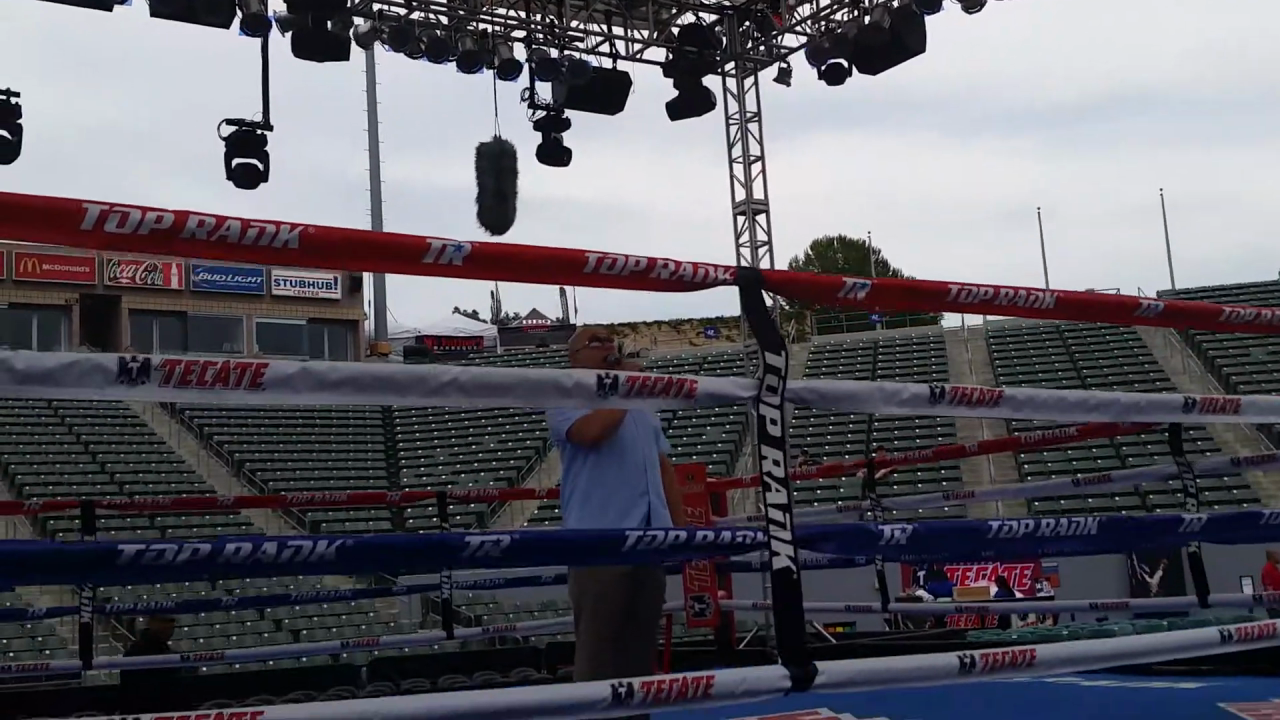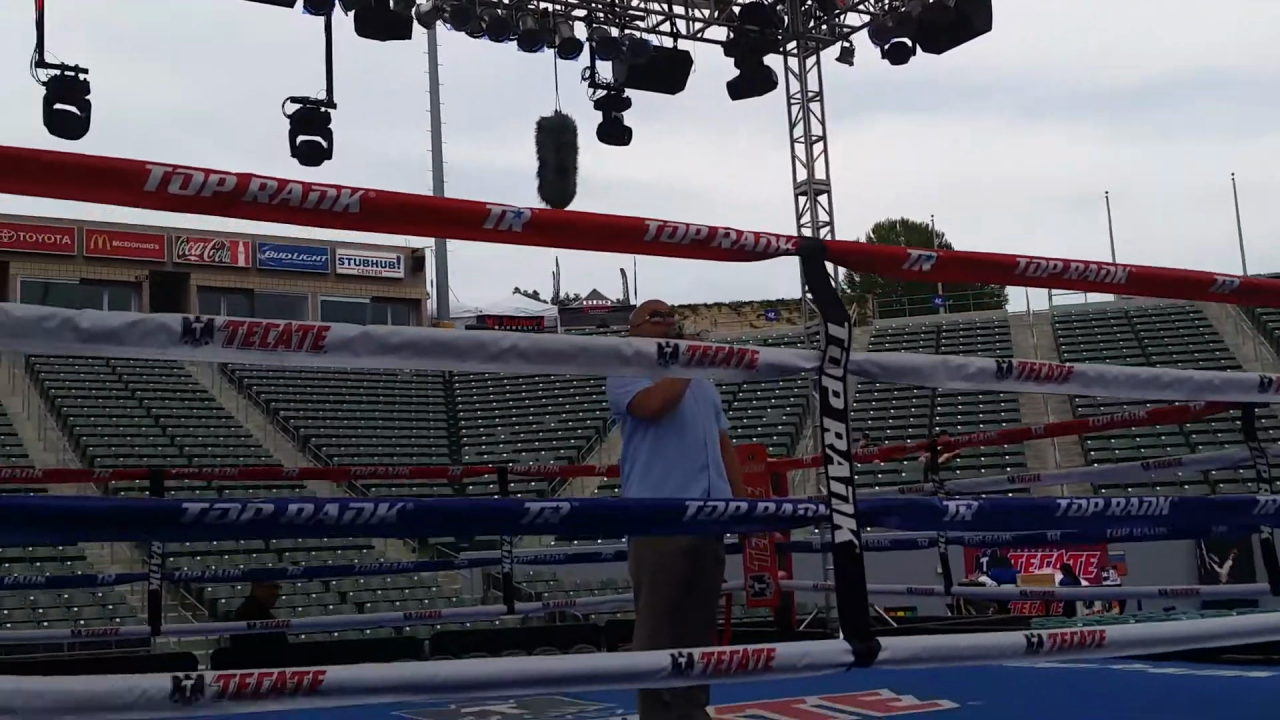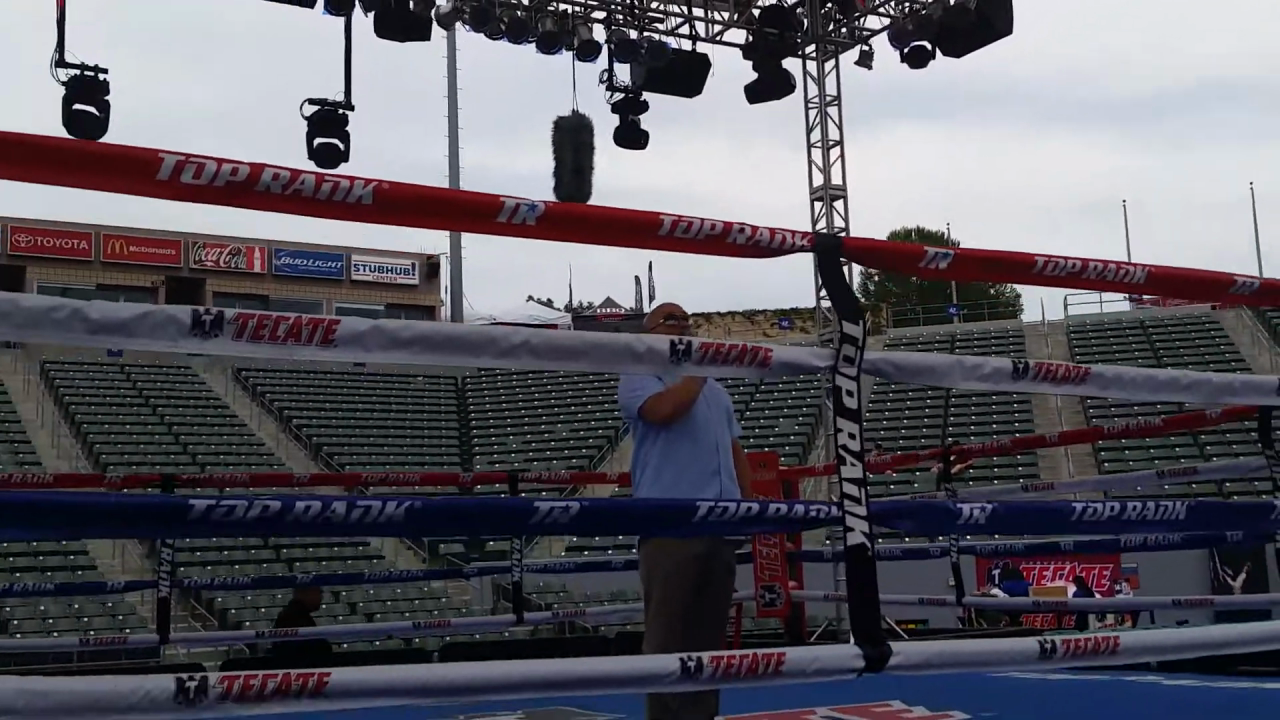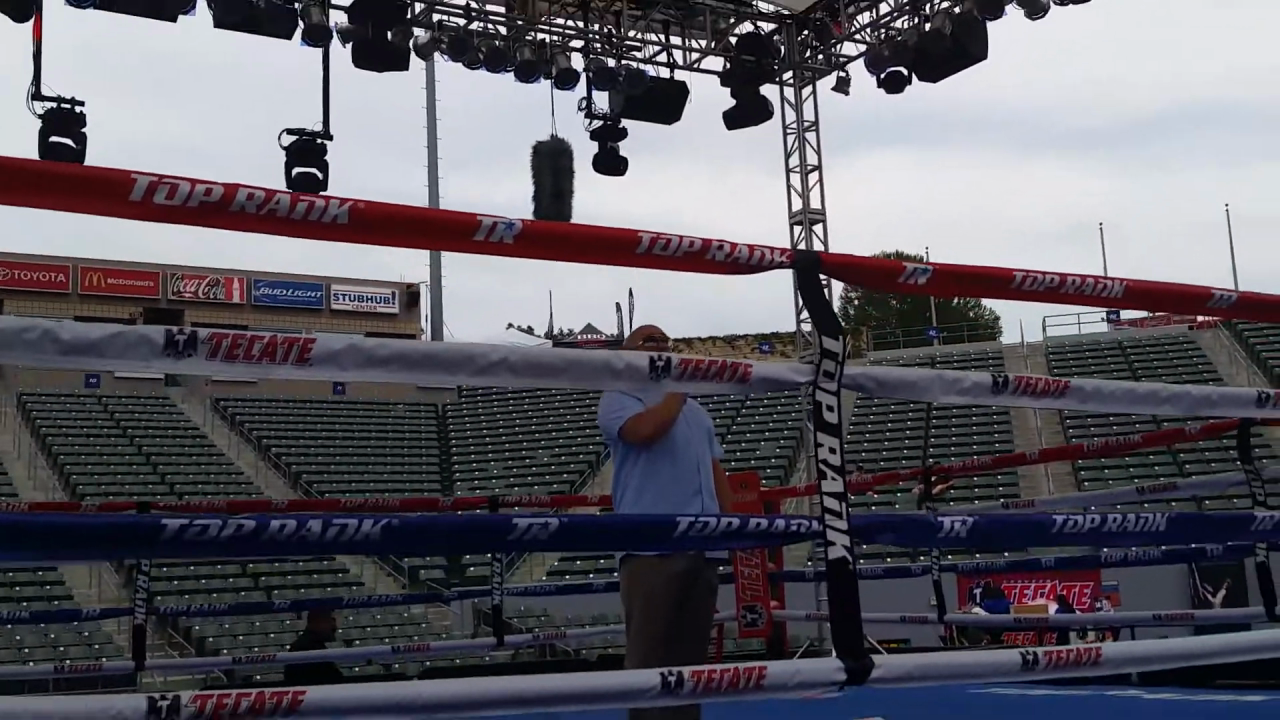
dt=0.2s
person 1, frame 1
left shoulder: (643, 407)
right shoulder: (568, 401)
left elbow: (664, 468)
right elbow: (592, 430)
left wrist: (681, 525)
left knee: (641, 648)
right knee: (598, 650)
person 1, frame 2
left shoulder: (703, 383)
right shoulder: (628, 375)
left elbow: (723, 444)
right elbow: (653, 403)
left wrist: (741, 501)
left knee: (699, 626)
right knee: (657, 627)
person 1, frame 3
left shoulder: (716, 389)
right shoulder: (640, 379)
left elbow: (735, 452)
right elbow: (665, 410)
left knee: (710, 634)
right knee: (667, 634)
person 1, frame 4
left shoulder: (696, 410)
right shoulder: (620, 399)
left elbow: (716, 473)
right elbow: (645, 428)
right wrist: (679, 387)
left hip: (702, 547)
right hip: (651, 548)
left knee: (692, 654)
right knee: (649, 655)
